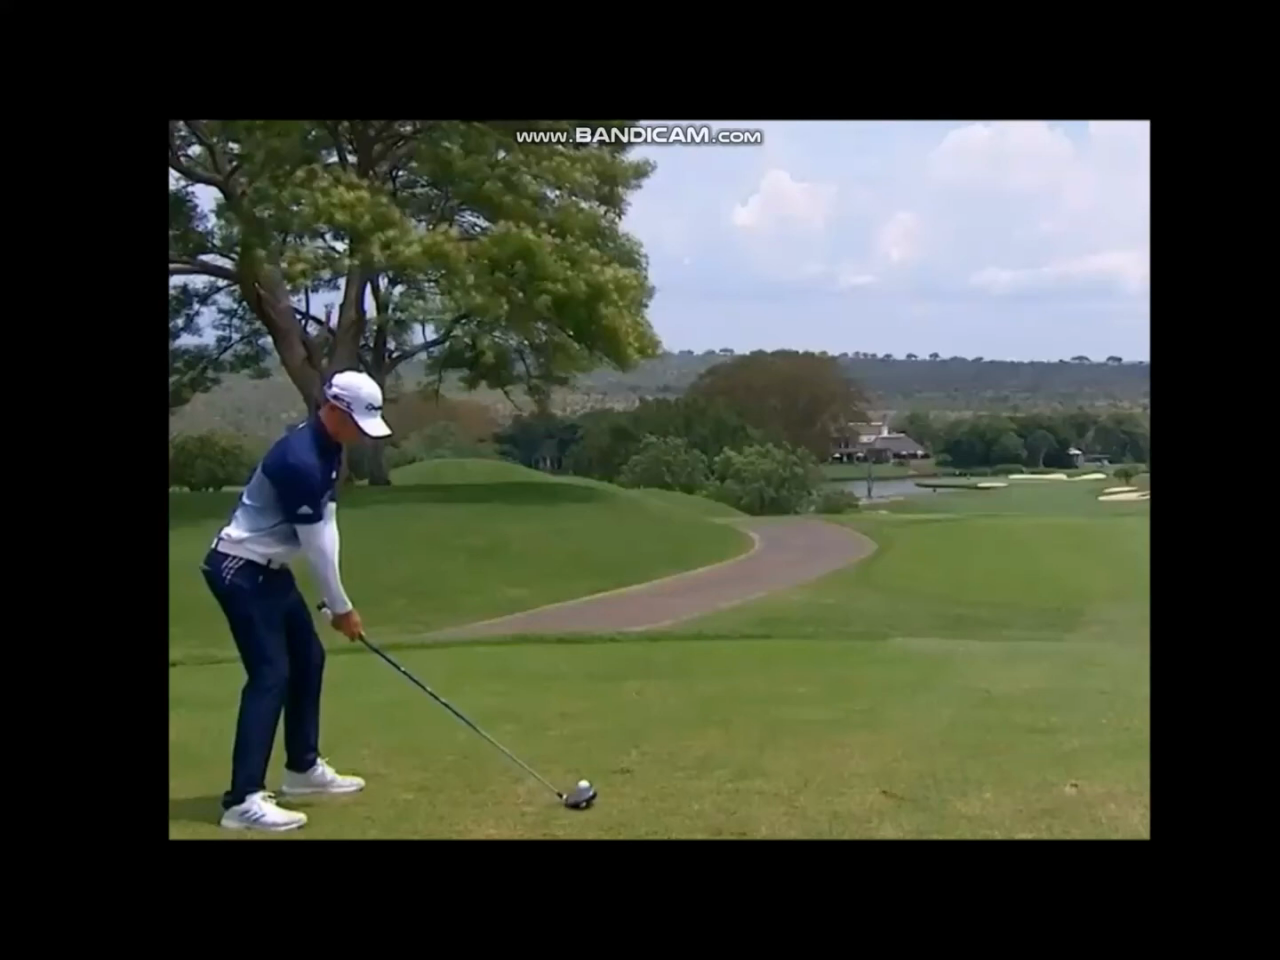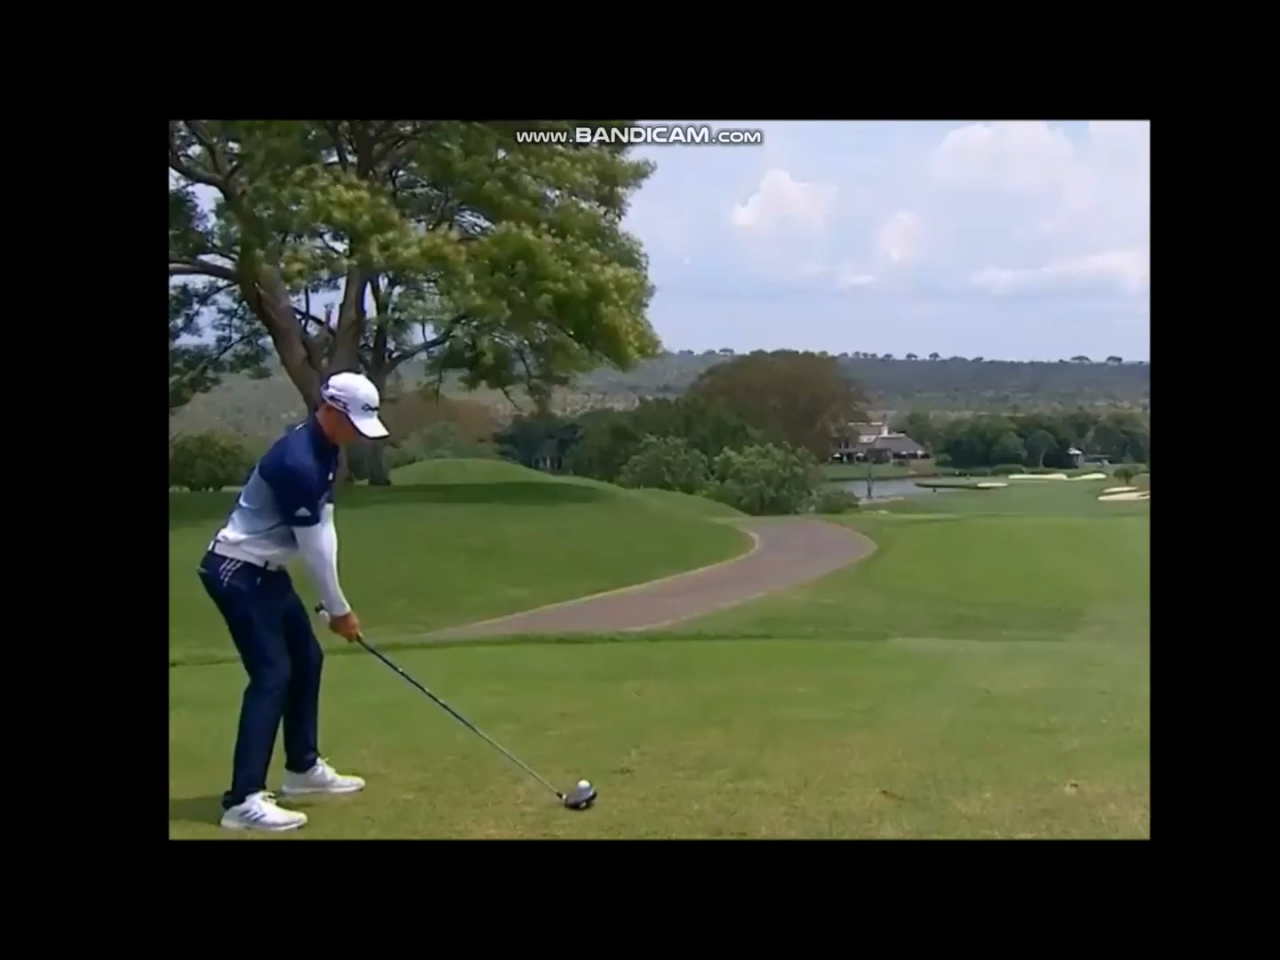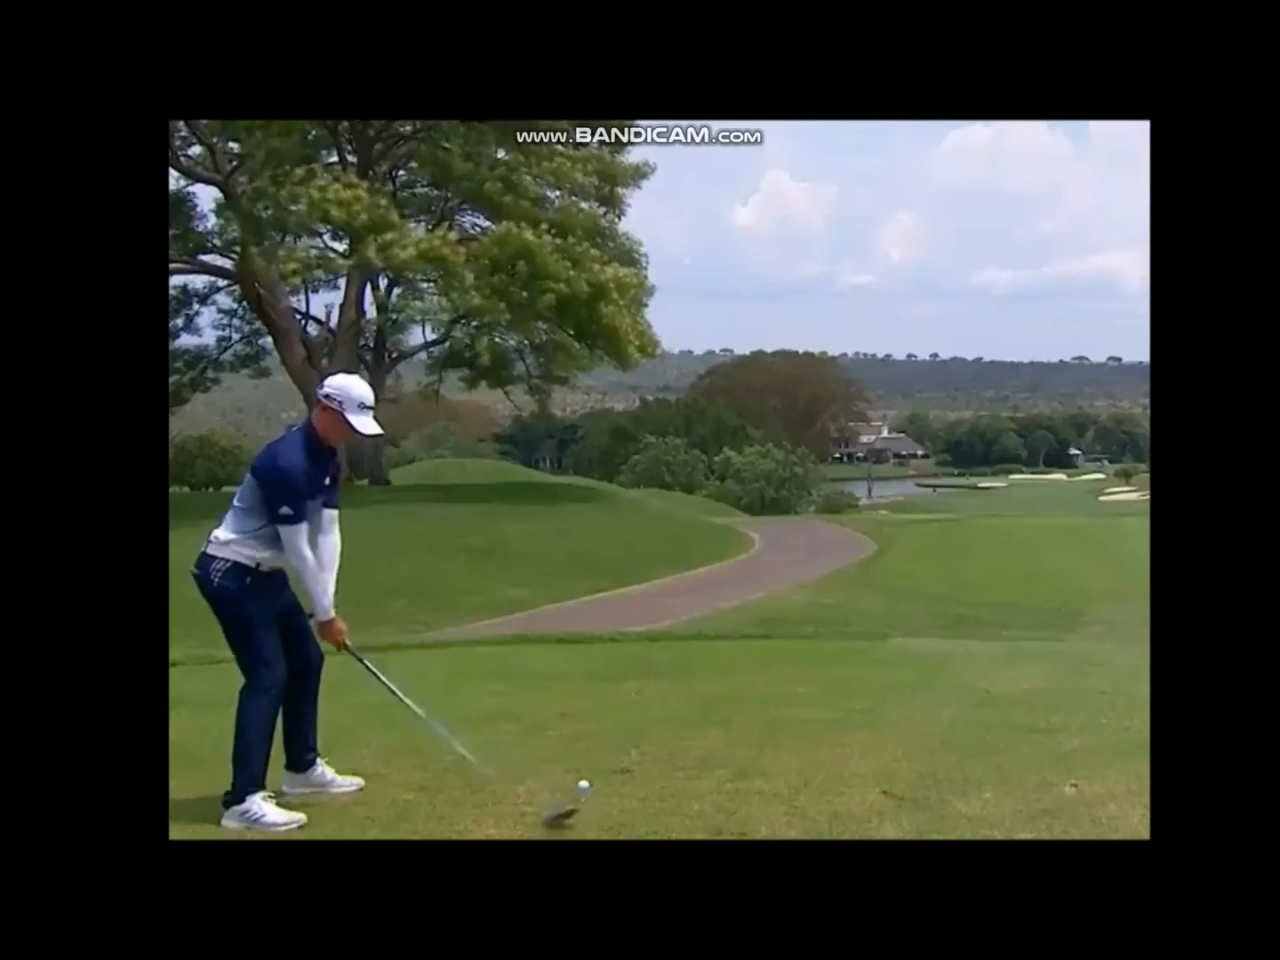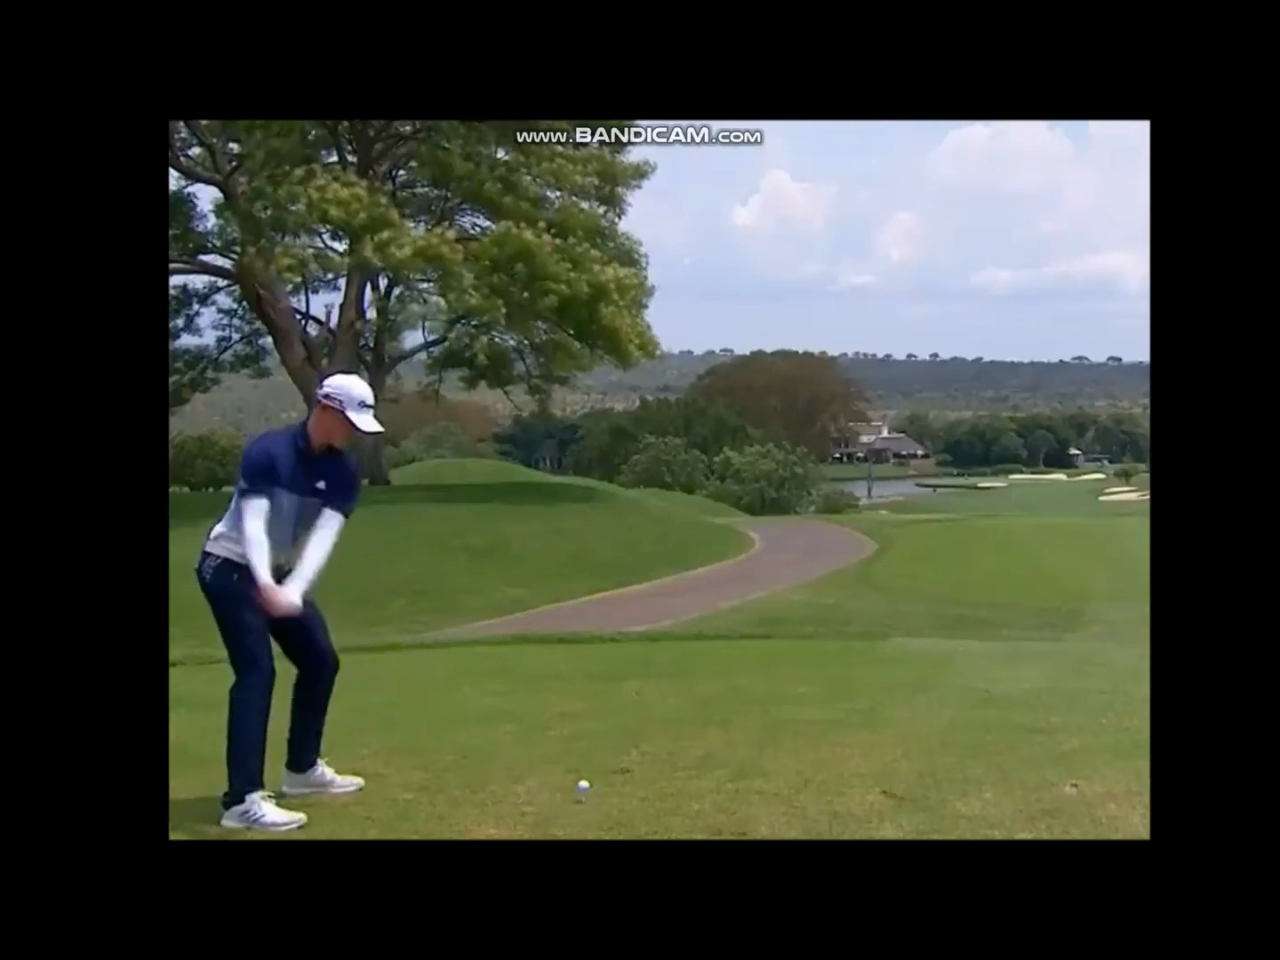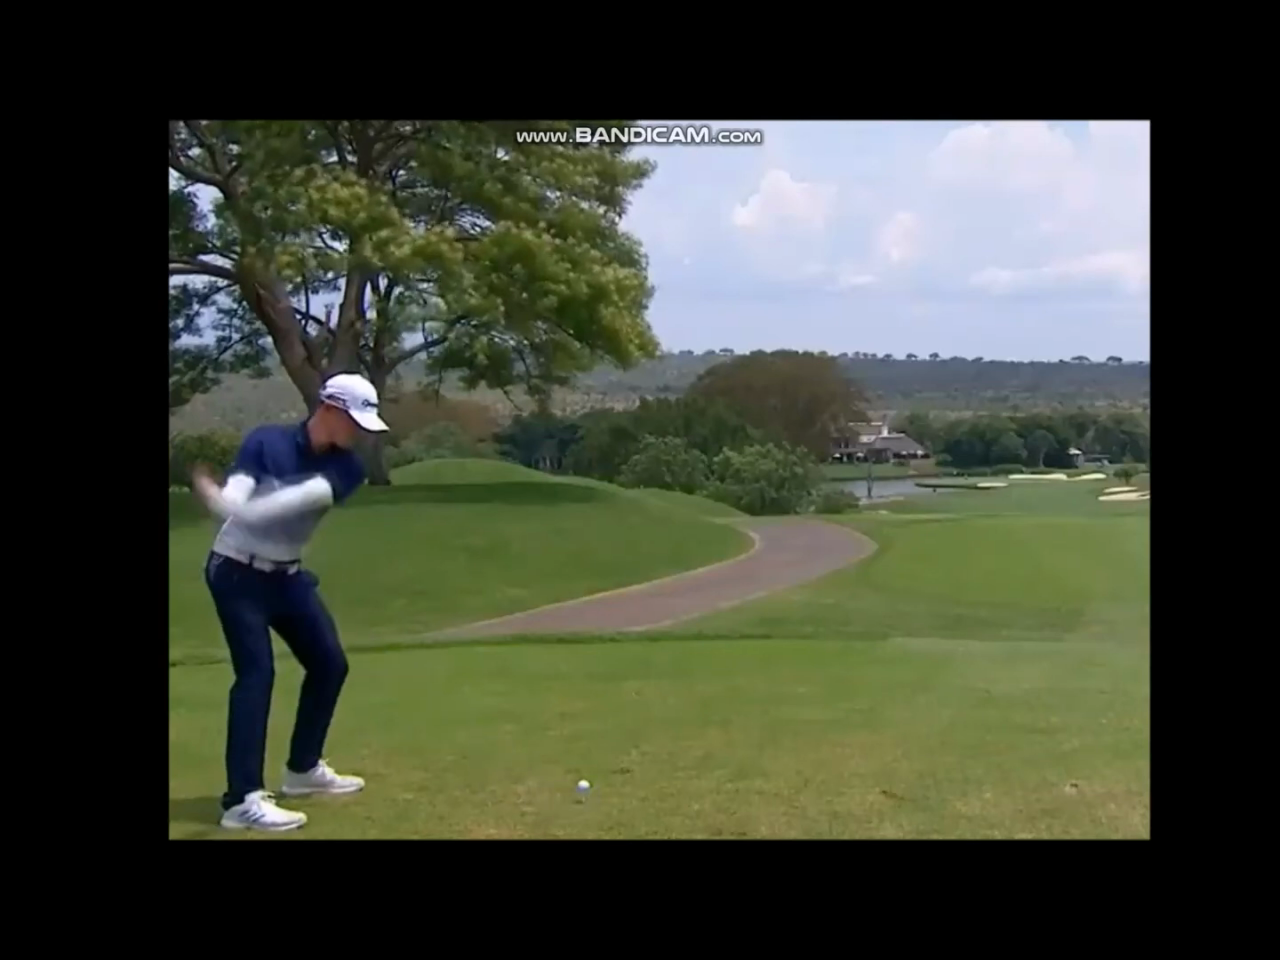
dt=0.2s
person 1, frame 1
left shoulder: (327, 451)
right shoulder: (299, 460)
left elbow: (328, 527)
right elbow: (315, 545)
left wrist: (334, 599)
right wrist: (341, 606)
left hip: (270, 570)
right hip: (240, 569)
left knee: (308, 660)
right knee: (270, 674)
left ankle: (303, 767)
right ankle: (243, 799)
person 1, frame 2
left shoulder: (324, 454)
right shoulder: (297, 463)
left elbow: (325, 529)
right elbow: (312, 547)
left wrist: (333, 600)
right wrist: (339, 608)
left hip: (266, 572)
right hip: (237, 571)
left knee: (307, 660)
right knee: (272, 675)
left ankle: (303, 767)
right ankle: (243, 799)
person 1, frame 3
left shoulder: (329, 463)
right shoulder: (284, 461)
left elbow: (328, 536)
right elbow: (296, 548)
left wrist: (328, 603)
right wrist: (325, 615)
left hip: (267, 574)
right hip: (230, 573)
left knee: (304, 659)
right knee: (267, 676)
left ankle: (303, 768)
right ankle: (243, 800)
person 1, frame 4
left shoulder: (343, 474)
right shoulder: (267, 450)
left elbow: (326, 535)
right elbow: (253, 523)
left wrist: (295, 591)
right wrist: (263, 583)
left hip: (281, 576)
right hip: (228, 570)
left knee: (321, 662)
right knee: (256, 673)
left ankle: (304, 768)
right ankle: (243, 799)
person 1, frame 5
left shoulder: (346, 468)
right shoulder: (266, 438)
left elbow: (304, 496)
right elbow: (234, 492)
left wrist: (238, 507)
right wrist: (221, 499)
left hip: (287, 574)
right hip: (236, 572)
left knee: (329, 664)
right knee: (256, 674)
left ankle: (304, 768)
right ankle: (242, 799)
